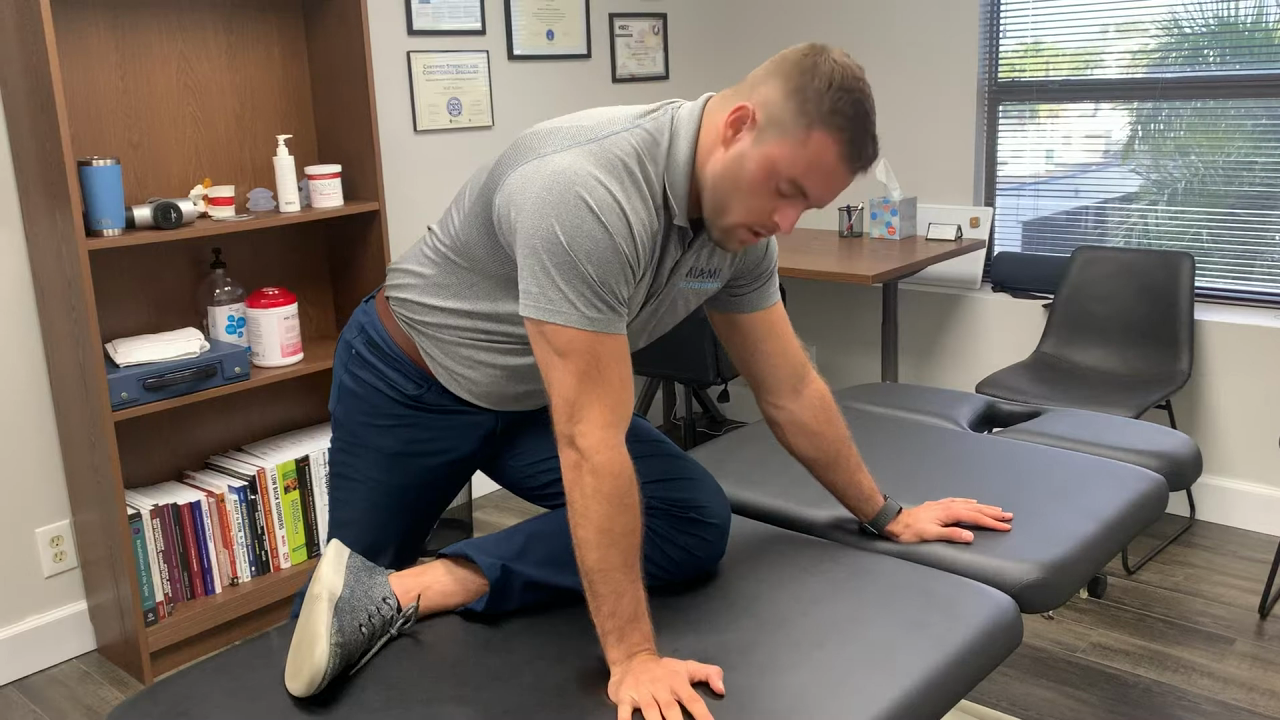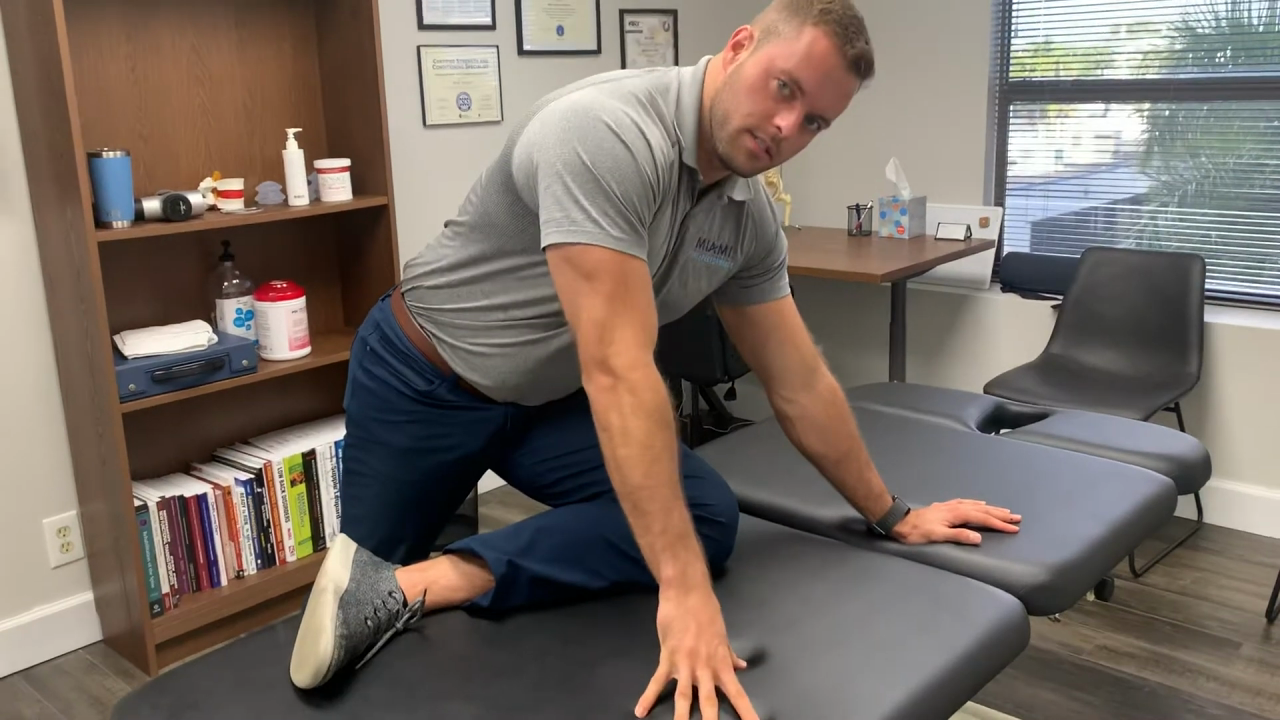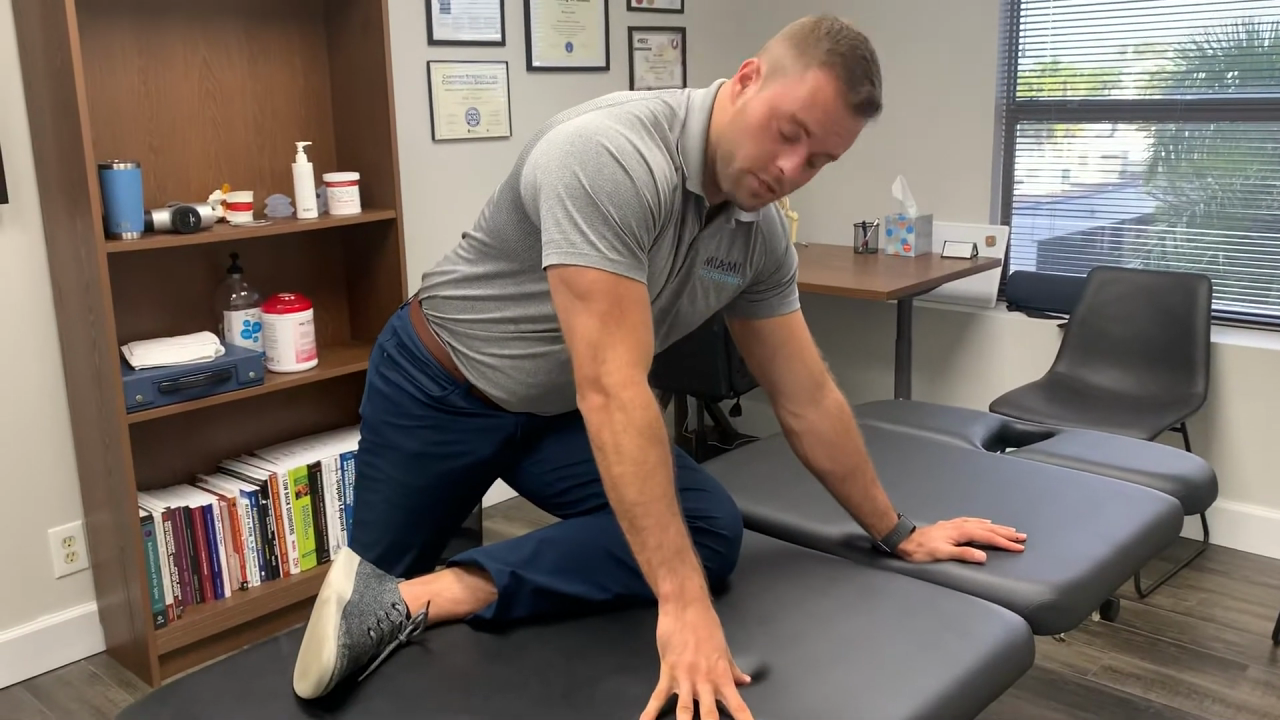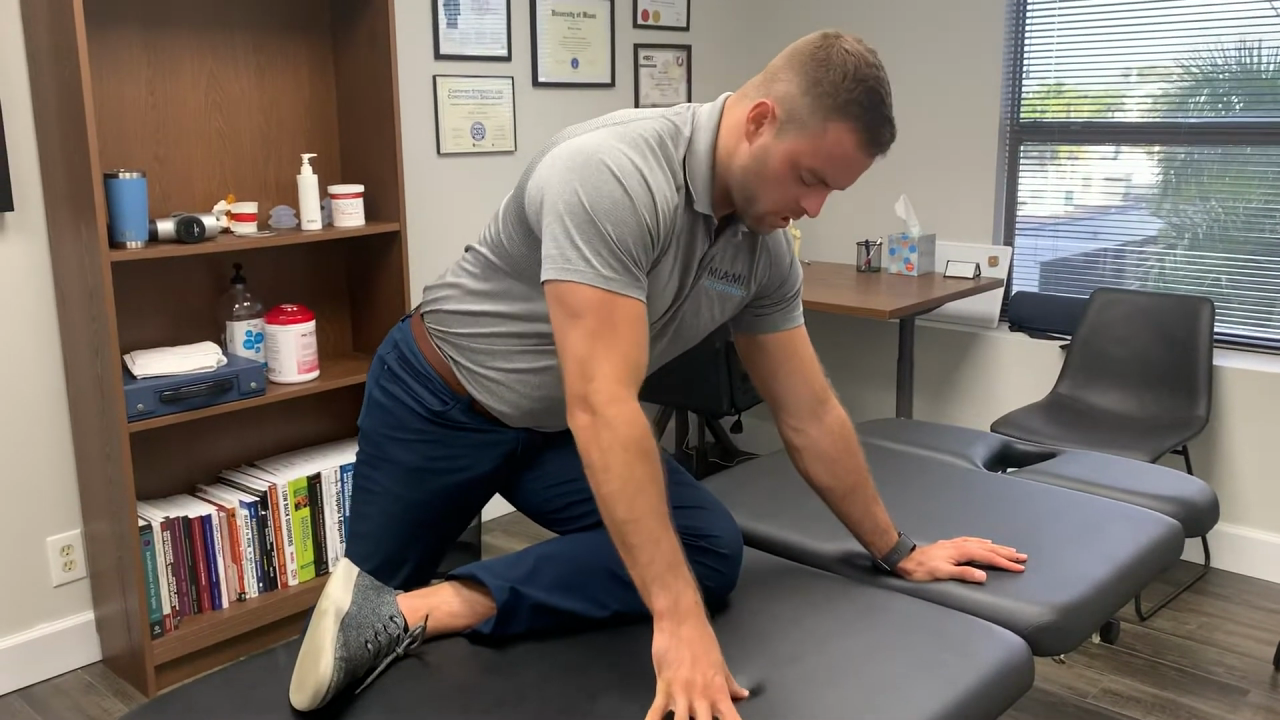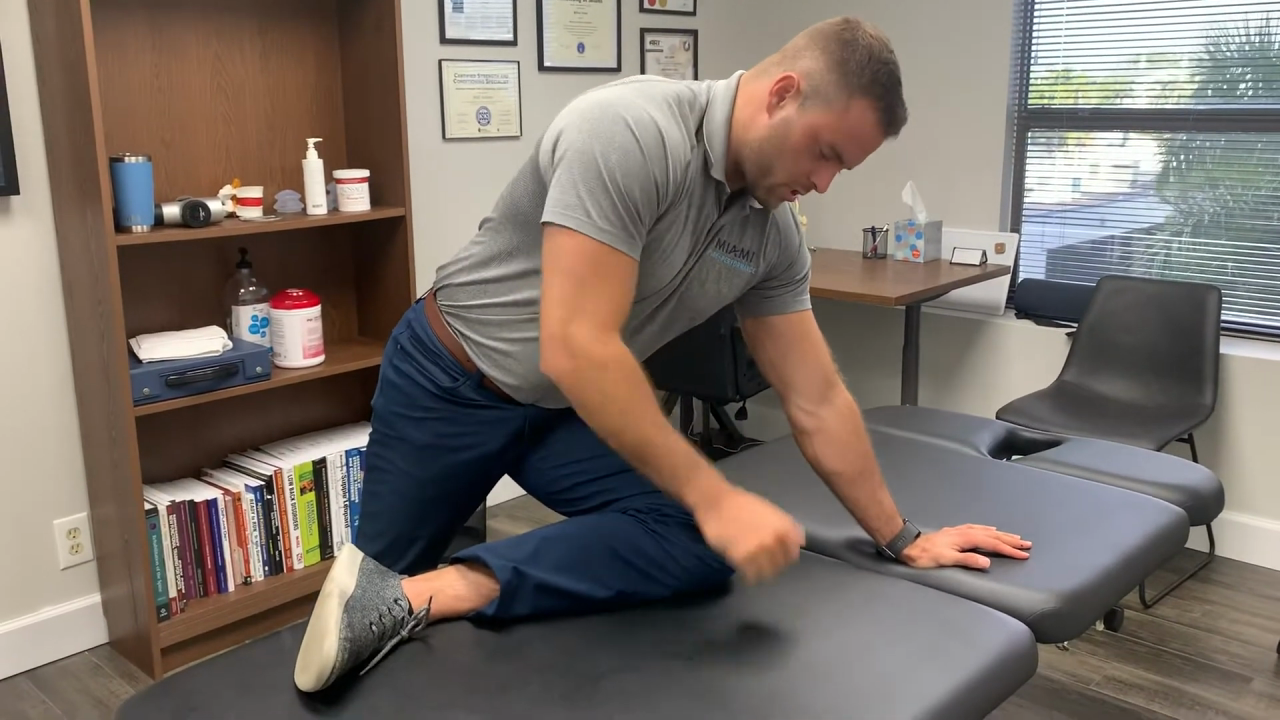
dt=1s
person 1, frame 1
left shoulder: (737, 226)
right shoulder: (588, 190)
left elbow: (789, 392)
right elbow: (592, 443)
left wrist: (886, 515)
right wrist: (632, 658)
left hip: (533, 395)
right hip: (410, 378)
left knee: (695, 521)
right knee: (348, 601)
left ankle: (408, 593)
person 1, frame 2
left shoulder: (750, 218)
right shoulder: (604, 131)
left elbow: (799, 384)
right elbow: (618, 373)
left wrist: (893, 515)
right wrist: (684, 589)
left hip: (548, 397)
right hip: (423, 377)
left knee: (705, 517)
right knee: (370, 582)
left ankle: (418, 586)
person 1, frame 3
left shoulder: (759, 237)
right shoulder: (609, 156)
left elbow: (807, 401)
right elbow: (612, 390)
left wrist: (898, 534)
right wrist: (683, 602)
left hip: (555, 410)
right hip: (440, 385)
left knee: (709, 531)
right knee: (376, 585)
left ankle: (419, 601)
person 1, frame 4
left shoulder: (764, 249)
right shoulder: (614, 173)
left elbow: (809, 416)
right elbow: (600, 410)
left wrist: (898, 552)
right wrist: (677, 620)
left hip: (553, 424)
right hip: (439, 399)
left knee: (709, 552)
right knee: (365, 613)
left ankle: (421, 614)
person 1, frame 5
left shoulder: (772, 233)
right shoulder: (629, 132)
left elbow: (816, 401)
right elbow: (575, 351)
left wrist: (902, 539)
right wrist: (714, 498)
left hip: (568, 405)
right hip: (452, 379)
left knee: (704, 540)
right knee: (381, 579)
left ankle: (425, 598)
